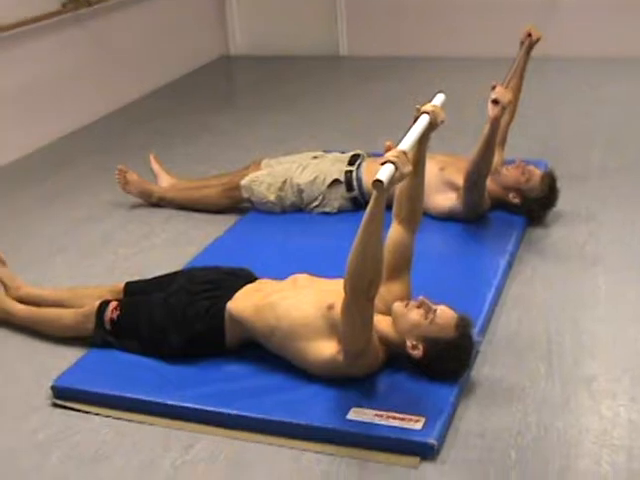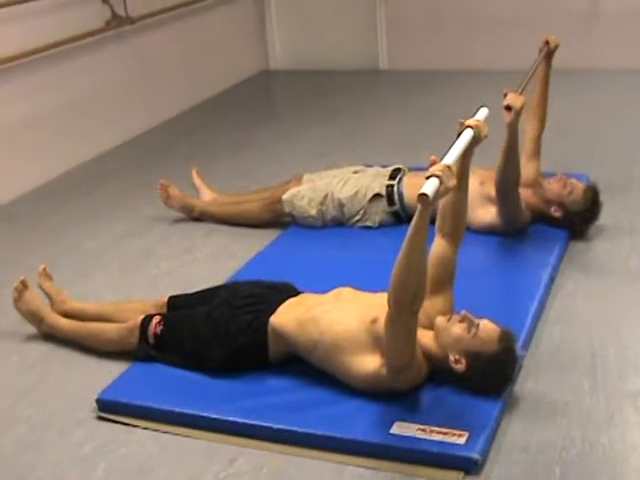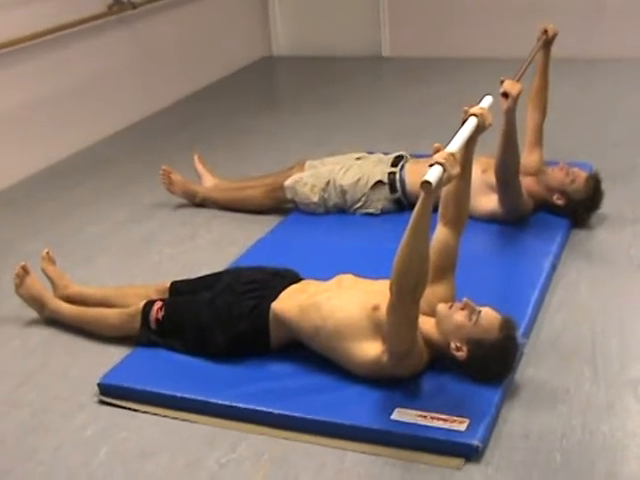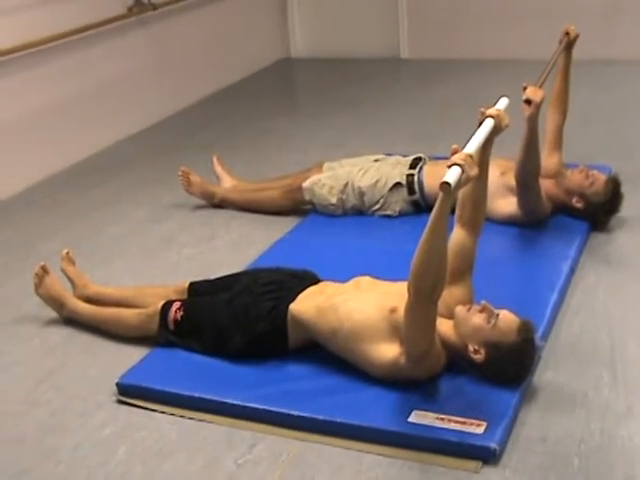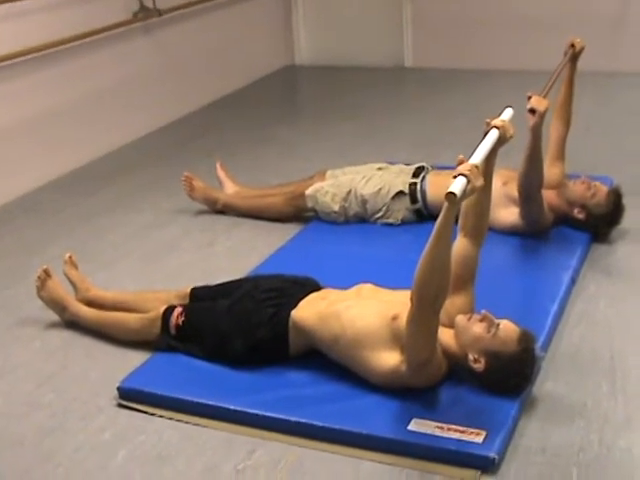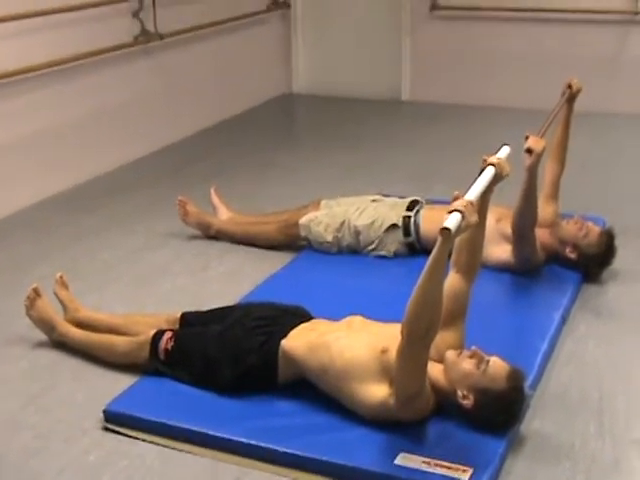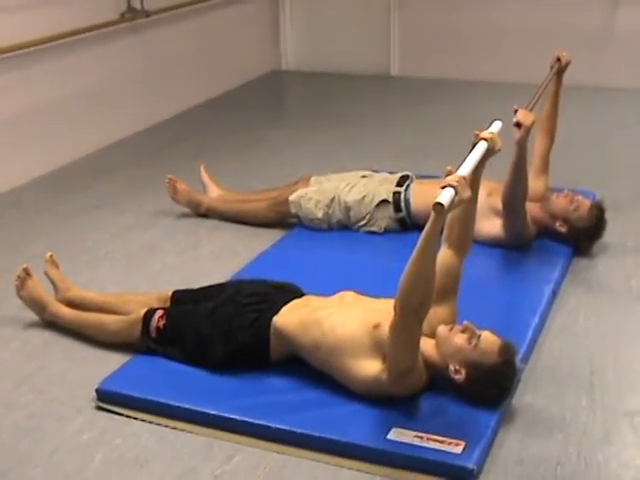
dt=0.7s
person 1, frame 1
left shoulder: (362, 355)
right shoulder: (392, 304)
left elbow: (357, 291)
right elbow: (405, 228)
left wrist: (380, 194)
right wrist: (421, 143)
left hip: (214, 322)
right hip: (242, 282)
left knee: (104, 318)
right knee: (118, 294)
person 1, frame 2
left shoulder: (405, 369)
right shoulder: (435, 320)
left elbow: (402, 305)
right elbow: (448, 241)
left wrist: (424, 207)
right wrist: (465, 157)
left hip: (256, 336)
right hip: (284, 296)
left knee: (139, 333)
right knee: (162, 305)
left ankle: (49, 321)
right ankle: (67, 307)
person 1, frame 3
left shoulder: (406, 355)
right shoulder: (437, 306)
left elbow: (402, 292)
right elbow: (451, 227)
left wrist: (427, 194)
right wrist: (469, 146)
left hip: (258, 320)
right hip: (288, 282)
left knee: (142, 317)
right knee: (165, 291)
left ankle: (53, 306)
right ankle: (70, 291)
person 1, frame 4
left shoulder: (423, 359)
right shoulder: (455, 308)
left elbow: (420, 293)
right elbow: (468, 230)
left wrist: (446, 194)
right wrist: (485, 148)
left hip: (277, 322)
right hip: (305, 284)
left knee: (161, 317)
right knee: (185, 293)
left ankle: (72, 306)
right ankle: (89, 290)
person 1, frame 5
left shoulder: (424, 367)
right shoulder: (456, 319)
left elbow: (423, 303)
right elbow: (471, 241)
left wrist: (451, 205)
right wrist: (490, 157)
left hip: (277, 328)
right hip: (306, 291)
left knee: (163, 322)
right knee: (186, 297)
left ankle: (74, 309)
right ankle: (92, 294)
person 1, frame 6
left shoulder: (413, 401)
right shoulder: (447, 352)
left elbow: (414, 337)
right elbow: (463, 277)
left wrist: (446, 242)
right wrist: (484, 195)
left hip: (267, 357)
right hip: (295, 320)
left knee: (150, 347)
right knee: (175, 322)
left ankle: (63, 330)
right ankle: (80, 315)
person 1, frame 7
left shoulder: (405, 377)
right shoulder: (438, 328)
left elbow: (407, 311)
right elbow: (455, 253)
left wrist: (439, 217)
right wrist: (475, 169)
left hip: (259, 334)
right hip: (287, 297)
left knee: (143, 325)
right knee: (166, 300)
left ankle: (54, 310)
right ankle: (71, 294)
person 2, frame 1
left shoulder: (474, 203)
right shoulder: (494, 169)
left elbow: (470, 180)
right elbow: (505, 113)
left wrist: (492, 123)
right wrist: (524, 53)
left hip: (343, 186)
right hip: (350, 162)
left knee: (241, 190)
right knee: (255, 169)
left ankle: (156, 194)
right ankle: (173, 184)
person 2, frame 2
left shoulder: (514, 217)
right shoulder: (532, 181)
left elbow: (503, 188)
right elbow: (537, 128)
left wrist: (510, 125)
right wrist: (546, 63)
left hip: (384, 201)
right hip: (391, 177)
left knee: (282, 206)
right knee: (295, 184)
left ankle: (197, 208)
right ankle: (214, 199)
person 2, frame 3
left shoulder: (517, 204)
right shoulder: (533, 170)
left elbow: (503, 177)
right elbow: (537, 116)
left wrist: (507, 113)
right wrist: (545, 52)
left hip: (386, 187)
right hip: (394, 162)
left knee: (284, 190)
right knee: (300, 170)
left ankle: (200, 194)
right ankle: (214, 184)
person 2, frame 4
left shoulder: (534, 207)
right shoulder: (553, 174)
left elbow: (524, 182)
right elbow: (558, 116)
left wrist: (530, 120)
right wrist: (567, 53)
left hip: (403, 190)
right hip: (411, 165)
left knee: (303, 192)
right knee: (317, 171)
left ankle: (219, 195)
right ankle: (232, 185)
person 2, frame 5
left shoulder: (537, 218)
right shoulder: (555, 185)
left elbow: (526, 192)
right elbow: (562, 129)
left wrist: (533, 130)
right wrist: (572, 67)
left hip: (406, 198)
right hip: (416, 173)
left knee: (304, 200)
right knee: (320, 179)
left ankle: (221, 200)
right ankle: (236, 192)
person 2, frame 6
left shoulder: (528, 256)
right shoulder: (548, 222)
left elbow: (520, 229)
right elbow: (556, 169)
left wrist: (529, 169)
right wrist: (569, 107)
left hip: (399, 231)
right hip: (408, 207)
left knee: (297, 229)
right knee: (313, 209)
left ankle: (216, 226)
right ankle: (228, 218)
person 2, frame 7
left shoulder: (519, 230)
right shoulder: (538, 196)
left elbow: (511, 203)
right elbow: (546, 144)
left wrist: (518, 144)
right wrist: (558, 80)
left hip: (391, 206)
right hip: (398, 183)
left knee: (287, 206)
right knee: (303, 185)
left ankle: (206, 204)
right ankle: (221, 196)
